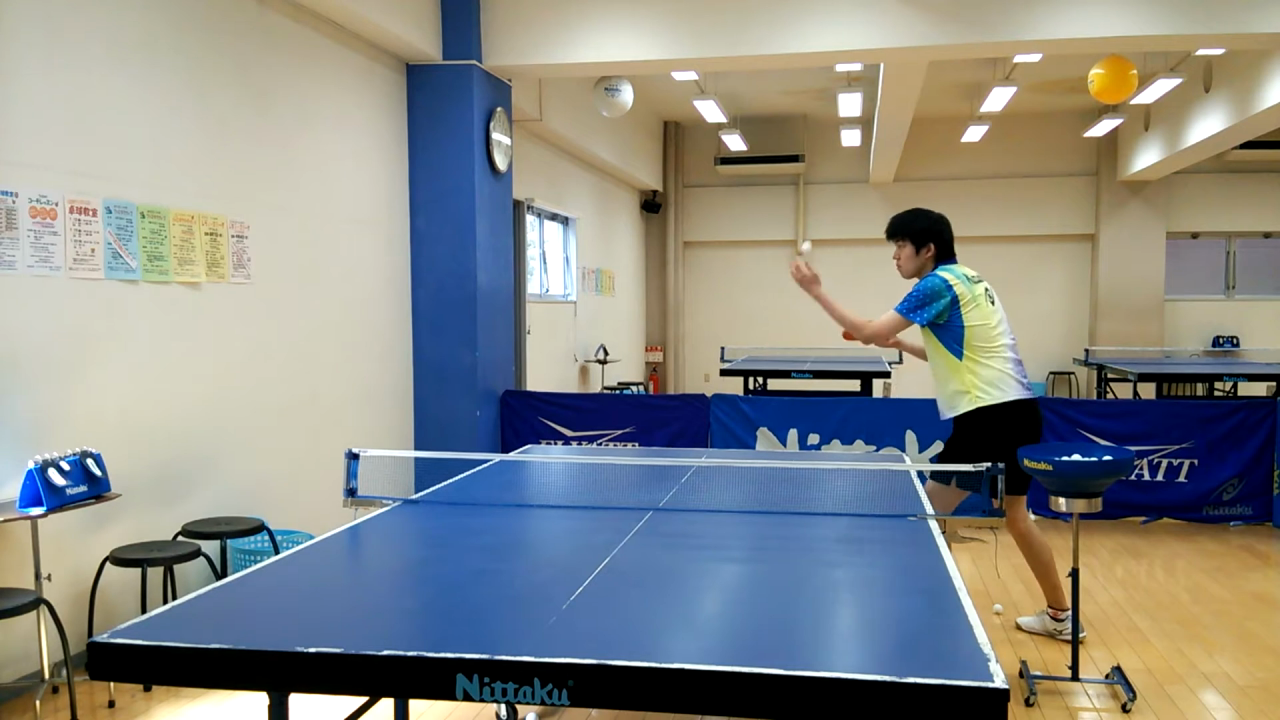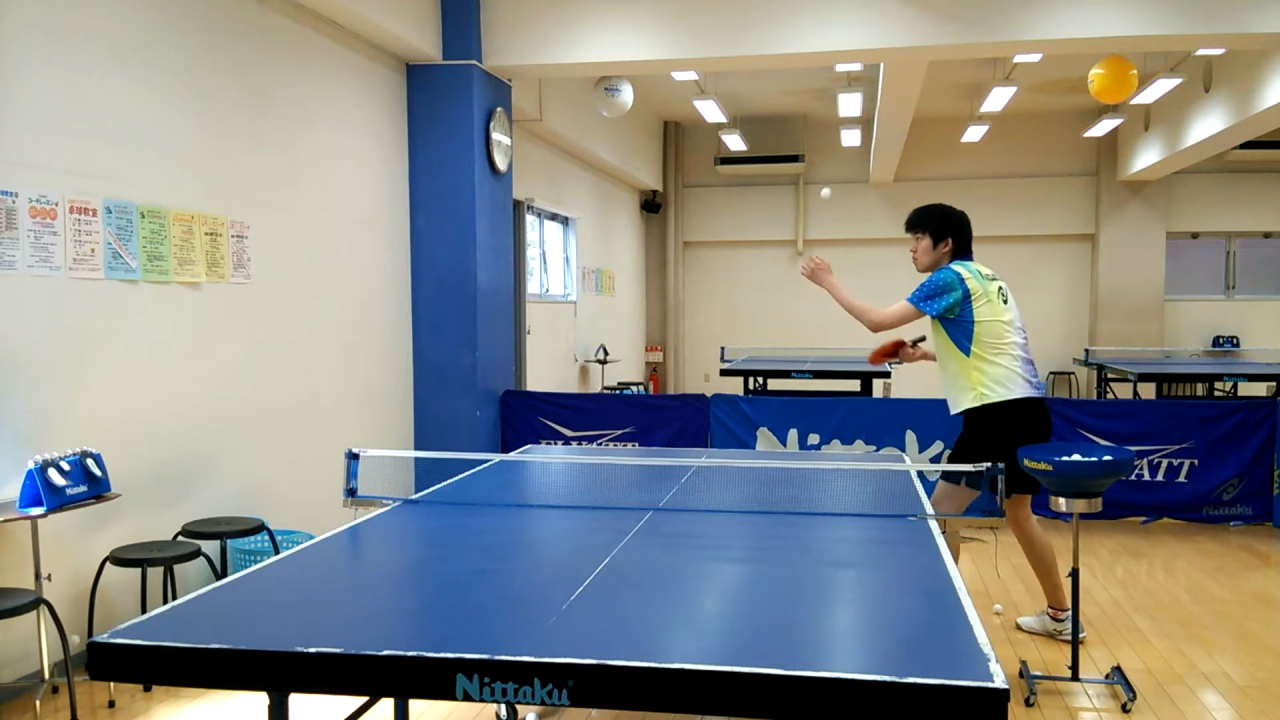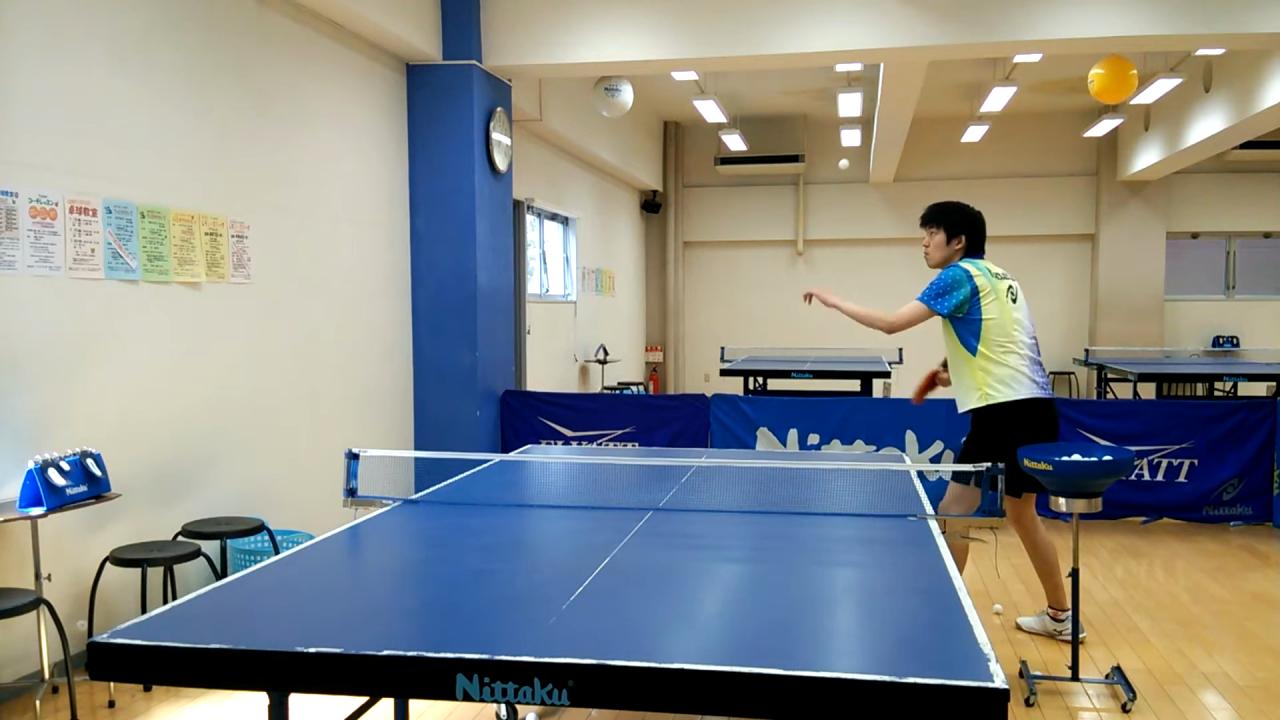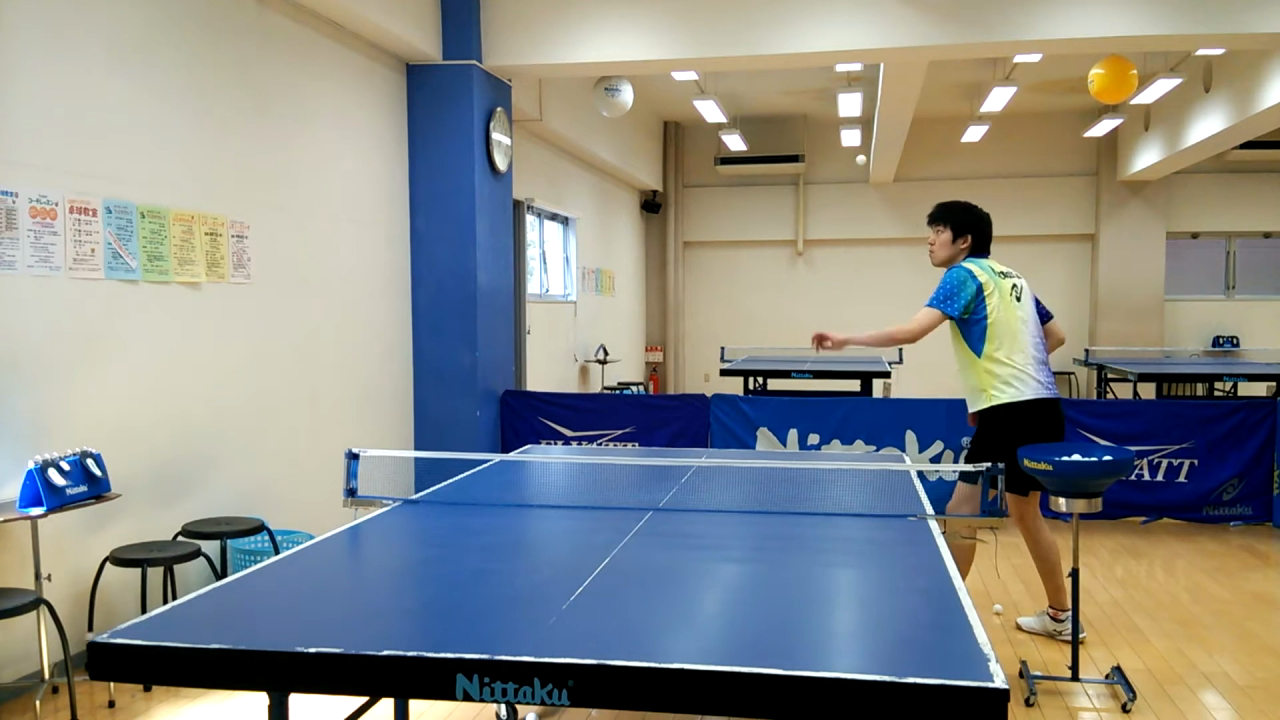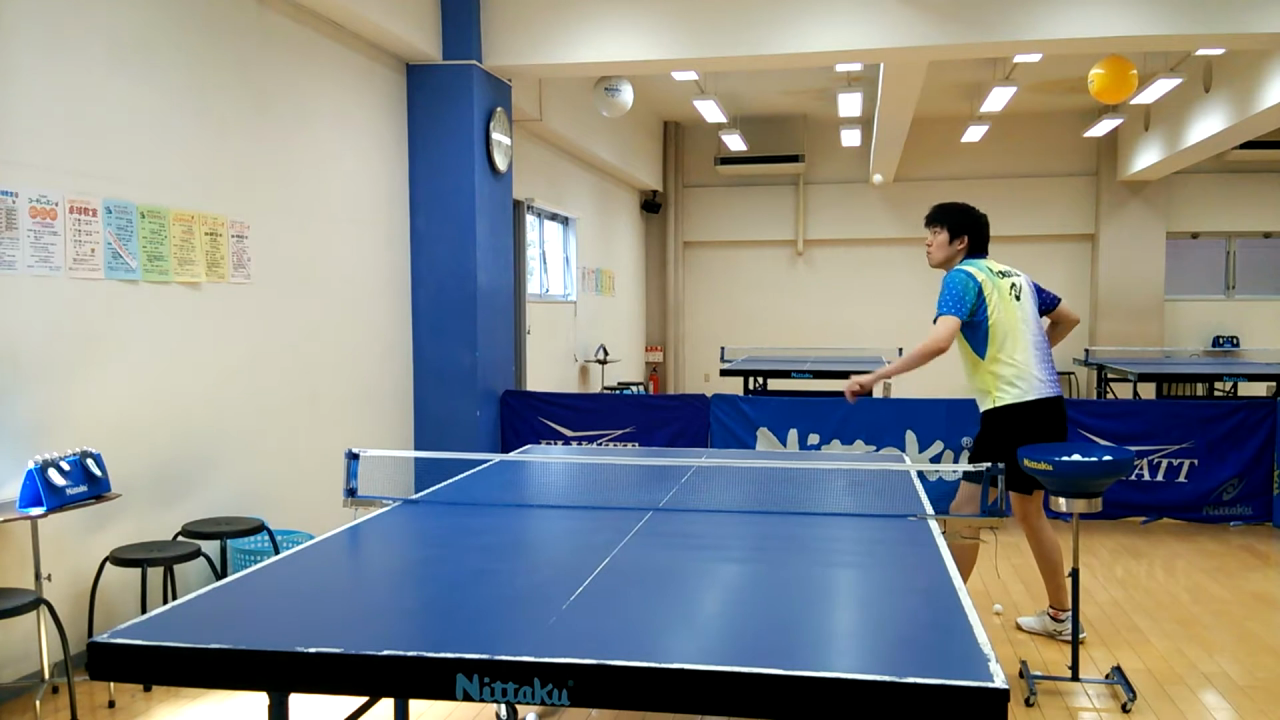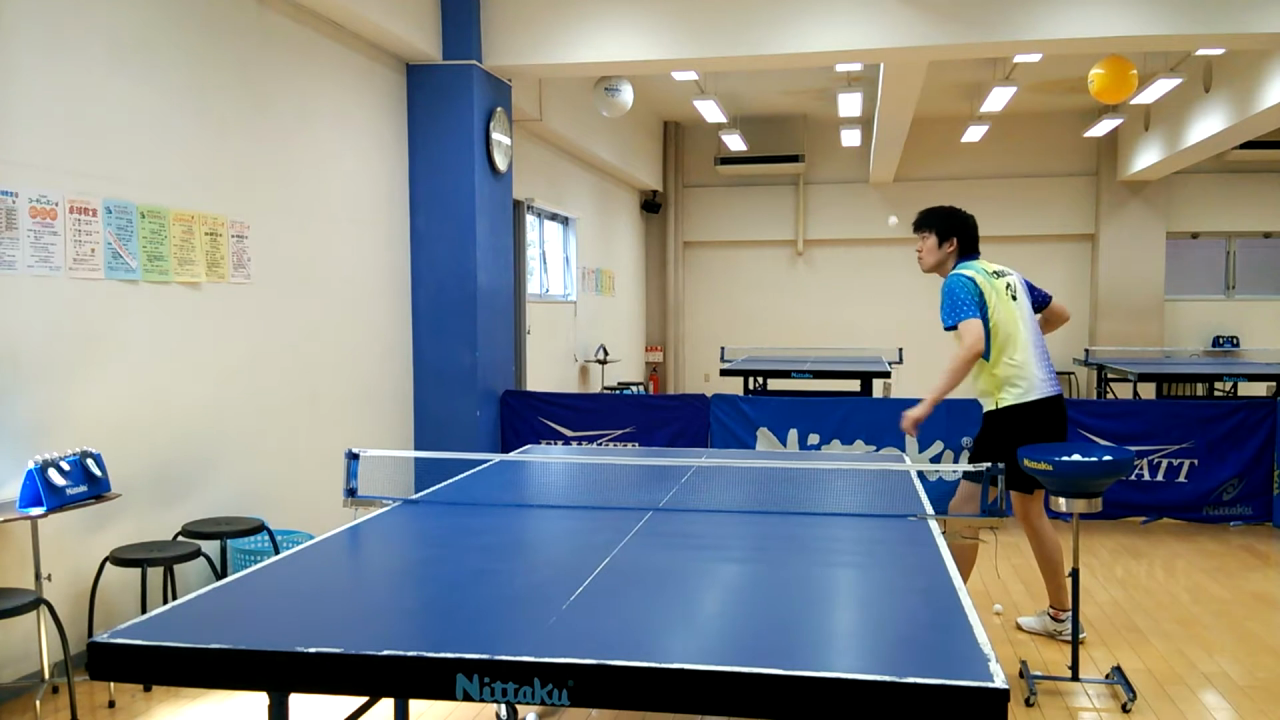
dt=0.1s
person 1, frame 1
left shoulder: (939, 284)
right shoulder: (969, 281)
left elbow: (870, 334)
left wrist: (817, 292)
right wrist: (907, 344)
left hip: (988, 417)
right hip: (1020, 411)
left knee: (931, 514)
right knee: (1016, 515)
right ankle: (1060, 615)
person 1, frame 2
left shoulder: (952, 278)
right shoulder: (985, 279)
left elbow: (879, 321)
left wrist: (829, 283)
right wrist: (927, 354)
left hip: (997, 415)
right hip: (1029, 410)
left knee: (941, 513)
right knee: (1020, 515)
right ankle: (1060, 615)
person 1, frame 3
left shoulder: (960, 275)
right shoulder: (1000, 279)
left elbow: (894, 322)
left wrist: (833, 300)
right wrist: (960, 371)
left hip: (1002, 414)
right hip: (1037, 408)
left knee: (954, 513)
right knee: (1023, 513)
right ankle: (1060, 614)
person 1, frame 4
left shoulder: (964, 275)
right shoulder: (1011, 278)
left elbow: (913, 331)
right elbow: (1056, 336)
left wrist: (846, 339)
left hip: (1009, 413)
right hip: (1043, 408)
left knee: (960, 514)
right knee: (1027, 512)
right ankle: (1061, 615)
person 1, frame 5
left shoulder: (960, 279)
right shoulder: (1016, 278)
left elbow: (940, 341)
right elbow: (1068, 318)
left wrist: (876, 376)
left hip: (1011, 413)
right hip: (1047, 406)
left knee: (964, 513)
right knee: (1030, 511)
right ankle: (1061, 616)
person 1, frame 6
left shoulder: (959, 282)
right shoulder: (1005, 275)
left elbow: (971, 347)
right elbow: (1056, 313)
left wrist: (926, 405)
left hip: (1014, 412)
right hip: (1047, 405)
left knee: (962, 512)
right knee: (1029, 511)
right ankle: (1061, 616)
